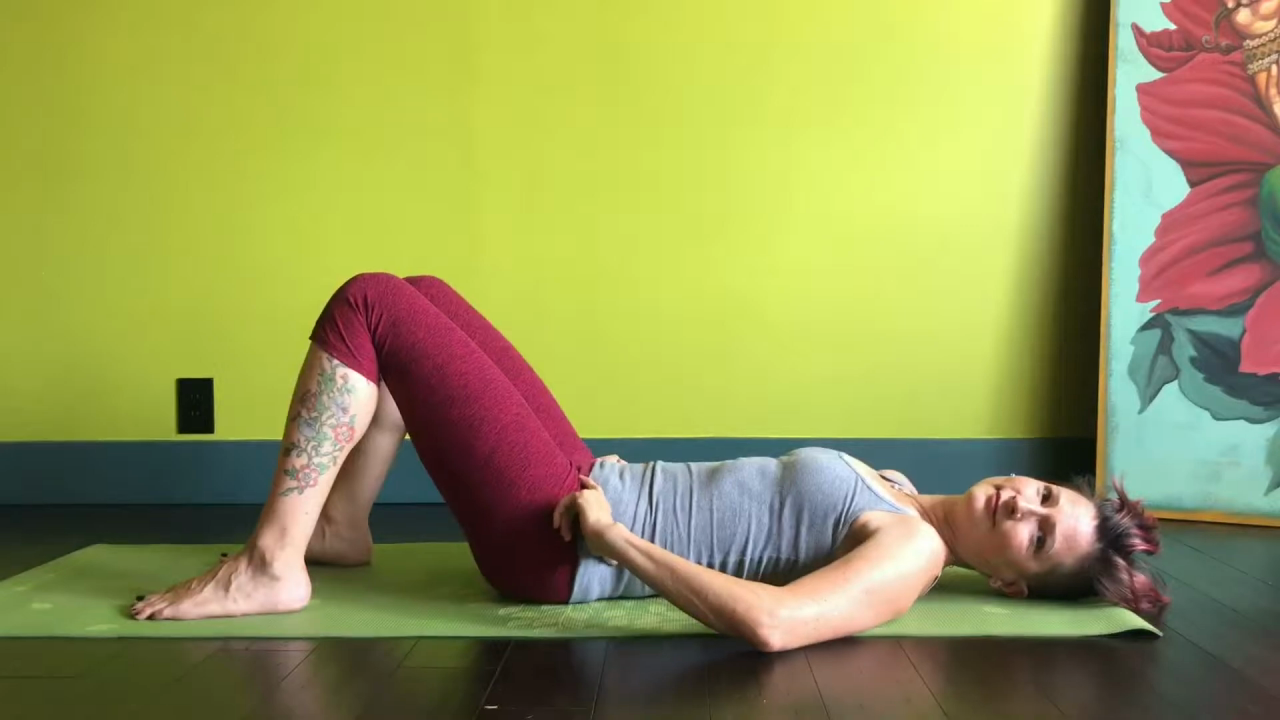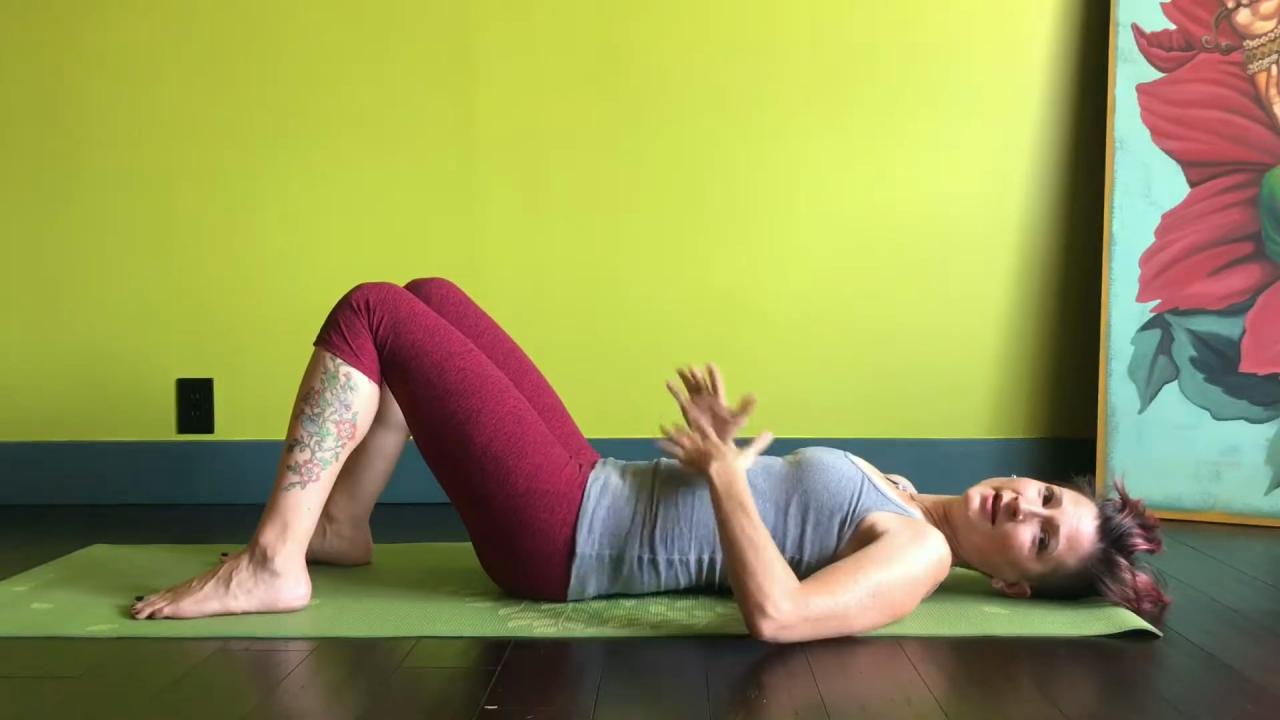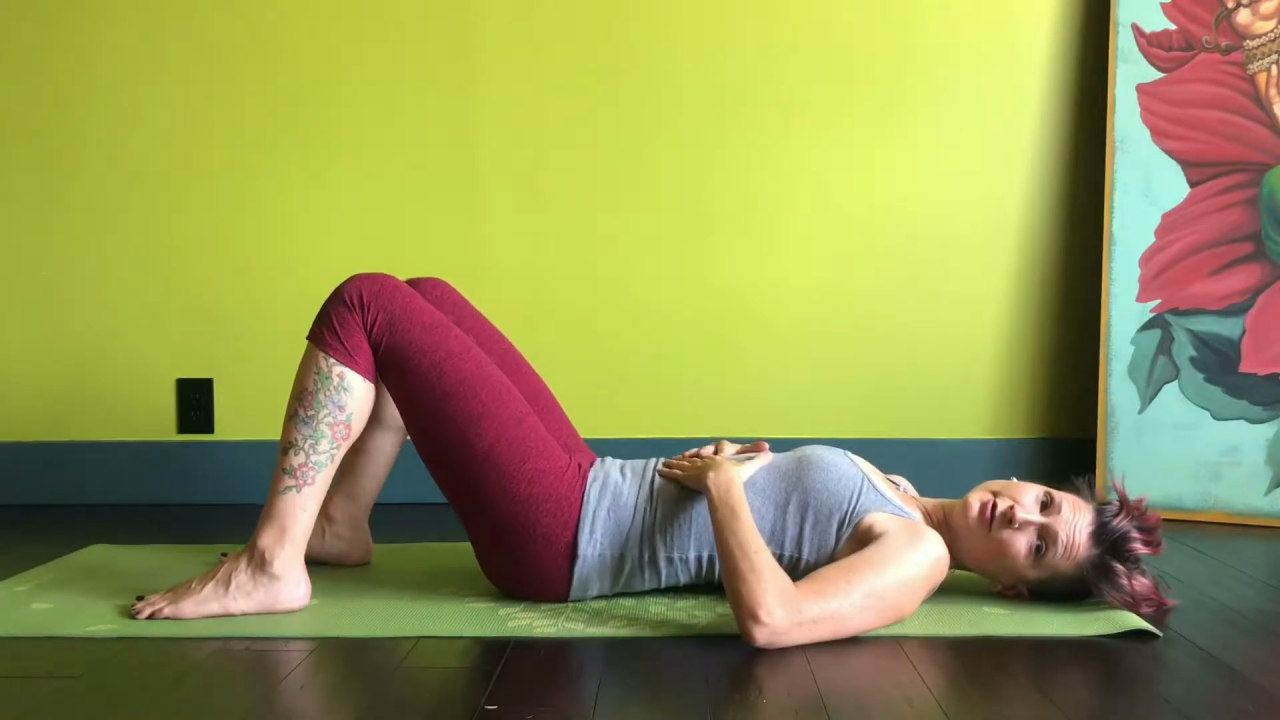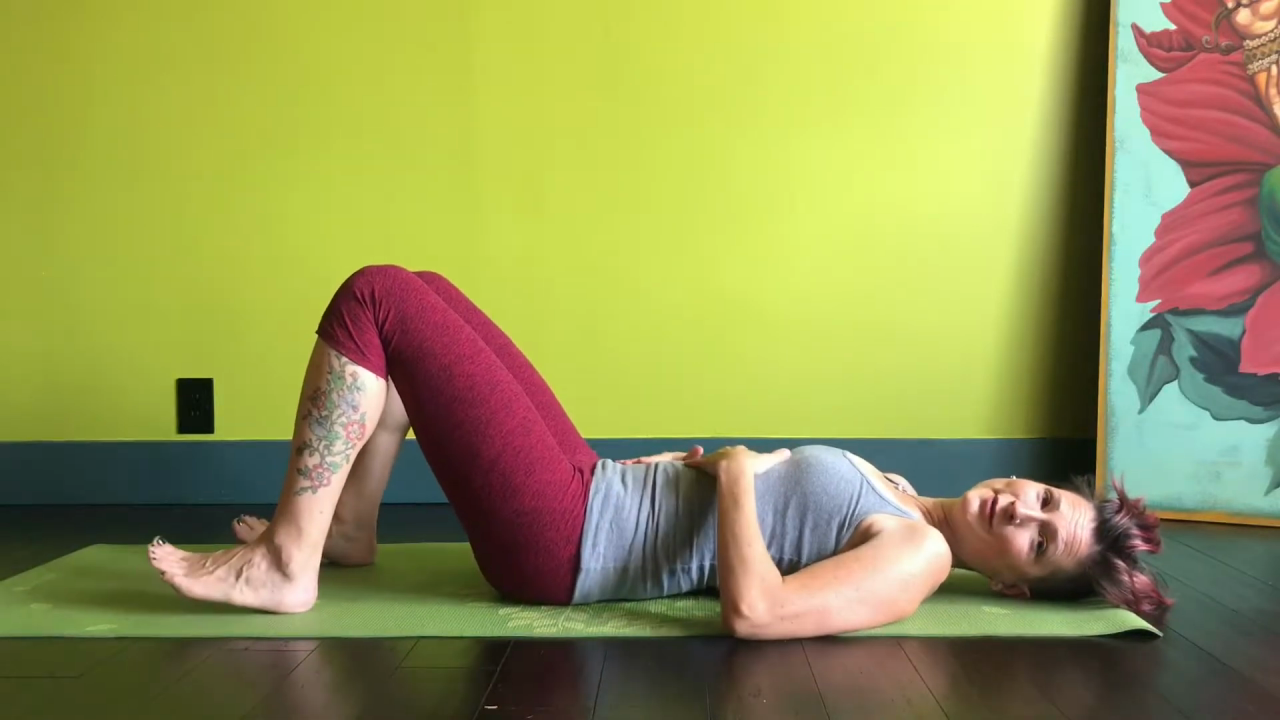
dt=0.7s
person 1, frame 1
left shoulder: (915, 555)
right shoulder: (894, 505)
left elbow: (770, 625)
left wrist: (612, 537)
right wrist: (605, 494)
left hip: (557, 544)
right hip: (592, 487)
left knee: (367, 308)
right knee: (416, 292)
left ankle: (271, 570)
right ankle: (340, 526)
person 1, frame 2
left shoulder: (919, 556)
right shoulder: (895, 499)
left elbow: (775, 615)
left wrist: (724, 464)
right wrist: (717, 444)
left hip: (564, 539)
right hip: (587, 499)
left knee: (371, 313)
right knee: (426, 297)
left ankle: (272, 566)
right ankle: (341, 526)
person 1, frame 3
left shoulder: (918, 558)
right shoulder: (898, 503)
left elbow: (767, 619)
left wrist: (719, 481)
right wrist: (722, 462)
left hip: (561, 541)
right hip: (590, 487)
left knee: (364, 306)
right knee: (420, 298)
left ankle: (270, 567)
right ankle: (339, 525)
person 1, frame 4
left shoulder: (918, 558)
right shoulder: (897, 499)
left elbow: (752, 611)
left wrist: (735, 471)
right wrist: (695, 466)
left hip: (561, 542)
right hip: (590, 493)
left knee: (374, 298)
right knee: (417, 292)
left ankle: (287, 565)
right ankle: (345, 527)
